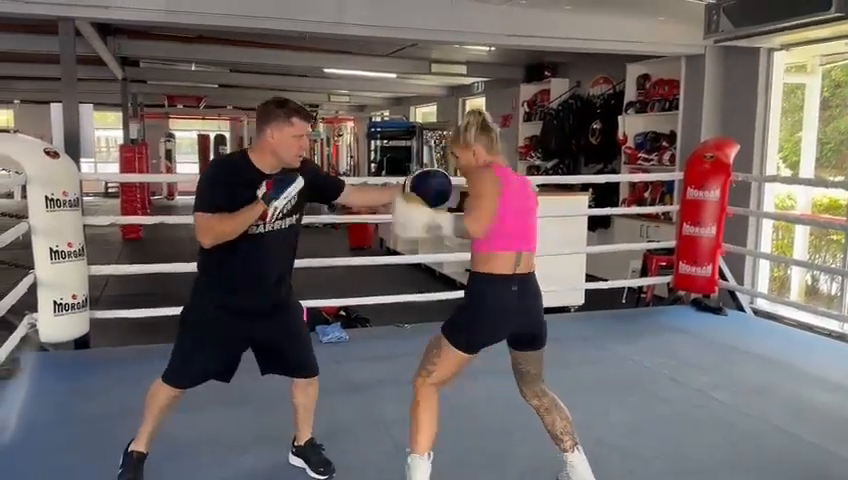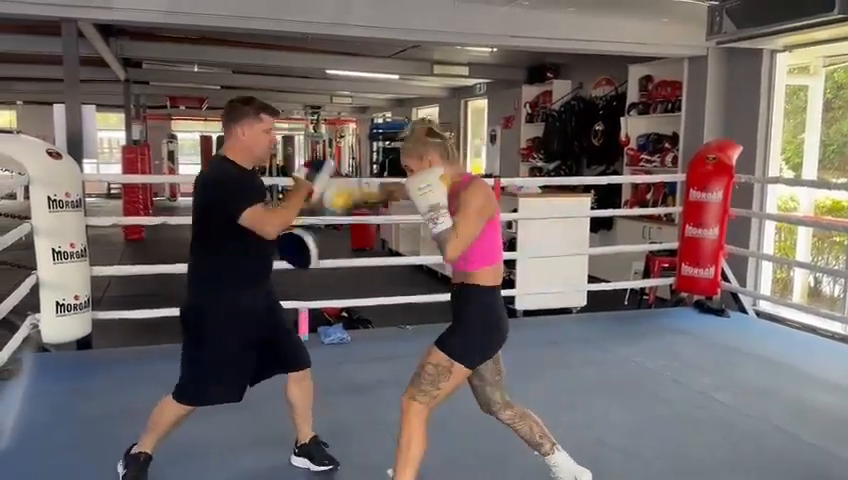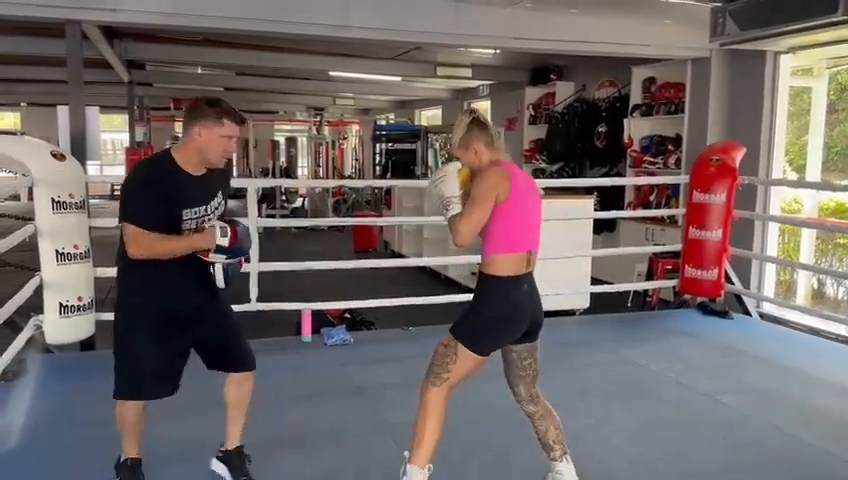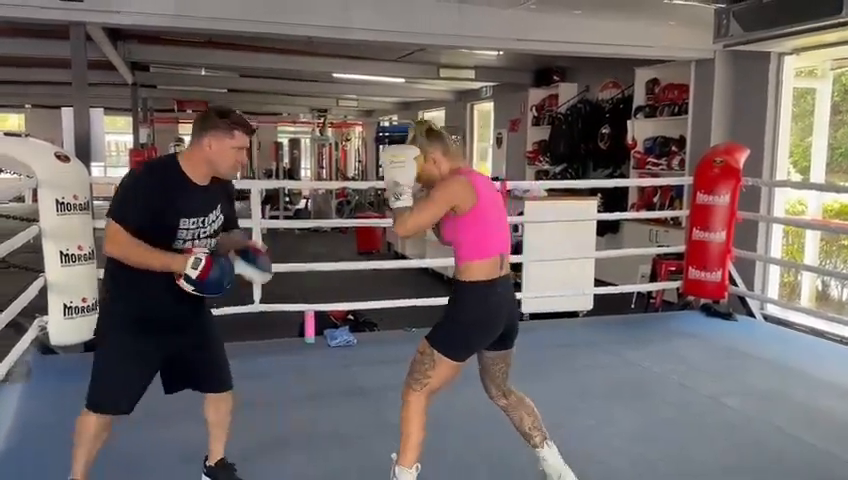
dt=0.4s
person 1, frame 1
left shoulder: (302, 173)
right shoulder: (224, 171)
left elbow: (352, 196)
right elbow: (207, 235)
left wrist: (402, 191)
right wrist: (261, 204)
left hip: (274, 298)
right hip: (218, 301)
left knee: (306, 372)
right knee: (177, 379)
left ankle: (303, 445)
person 1, frame 2
left shoulder: (243, 174)
right shoulder: (222, 178)
right elbow: (269, 225)
right wrist: (303, 186)
left hip: (256, 299)
right hip: (217, 307)
left knee: (299, 366)
right knee: (192, 394)
left ankle: (305, 444)
person 1, frame 3
left shoulder: (219, 173)
right shoulder: (147, 176)
right elbow: (137, 246)
right wrist: (205, 239)
left hip: (200, 294)
right hip: (146, 304)
left knee: (241, 365)
right knee: (134, 390)
person 1, frame 4
left shoulder: (221, 187)
right shoulder: (149, 180)
left elbow: (223, 235)
right elbow: (114, 244)
left wrist: (243, 246)
right wrist: (181, 262)
left hip: (189, 310)
right hip: (131, 314)
left knee: (220, 388)
right knee: (104, 405)
person 2, frame 1
left shoulder: (485, 177)
right shoulder: (525, 185)
left elbow: (480, 229)
left hip: (487, 300)
right hip: (527, 298)
left knee: (425, 384)
right knee: (534, 390)
person 2, frame 2
left shoulder: (473, 192)
right shoulder: (453, 189)
left elbow: (452, 253)
right elbow: (408, 190)
left wrist: (432, 208)
left hip: (478, 317)
right hip: (478, 310)
left knee: (414, 404)
right knee: (496, 405)
person 2, frame 3
left shoulder: (491, 177)
right shoulder: (525, 181)
left elbow: (462, 236)
left wrist: (450, 198)
right wrist: (471, 198)
left hip: (497, 301)
right hip: (527, 298)
left knee: (435, 389)
right knee: (528, 395)
person 2, frame 4
left shoulder: (454, 185)
right shoulder: (482, 183)
left elbow: (403, 228)
left wrist: (399, 186)
right wrist: (425, 198)
left hip: (473, 305)
right hip: (503, 302)
left knee: (415, 393)
right knee: (500, 390)
